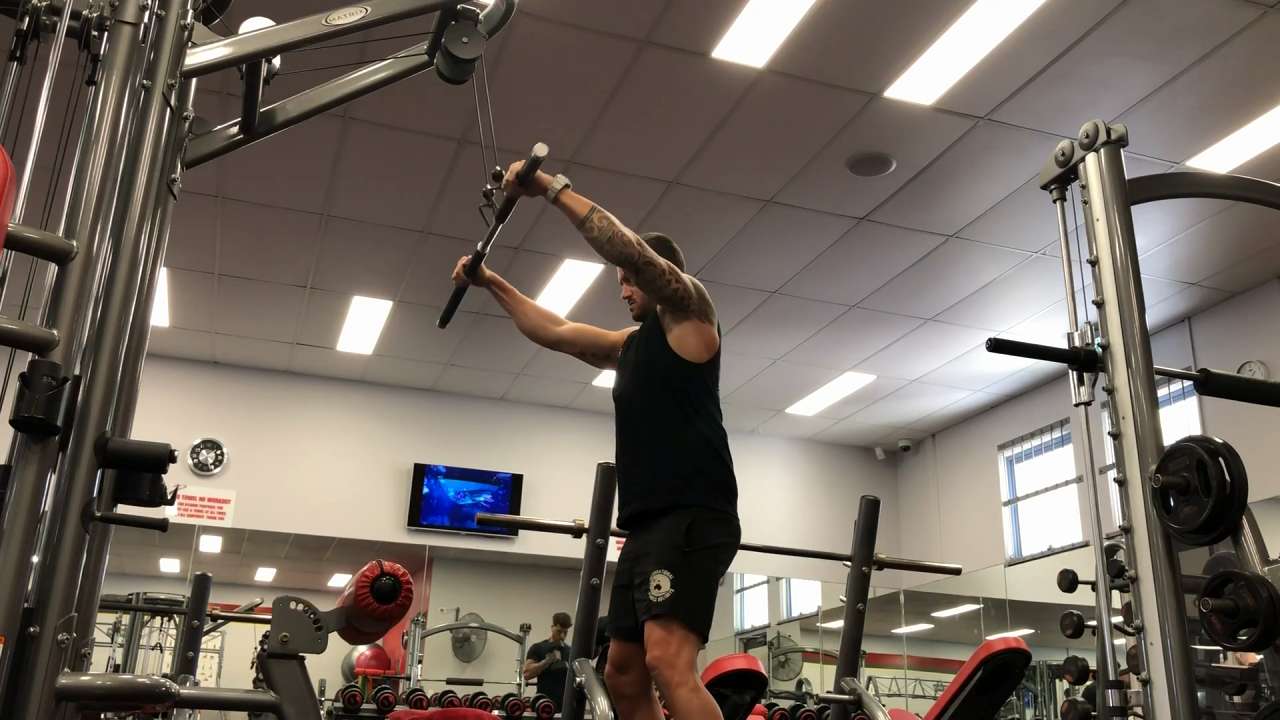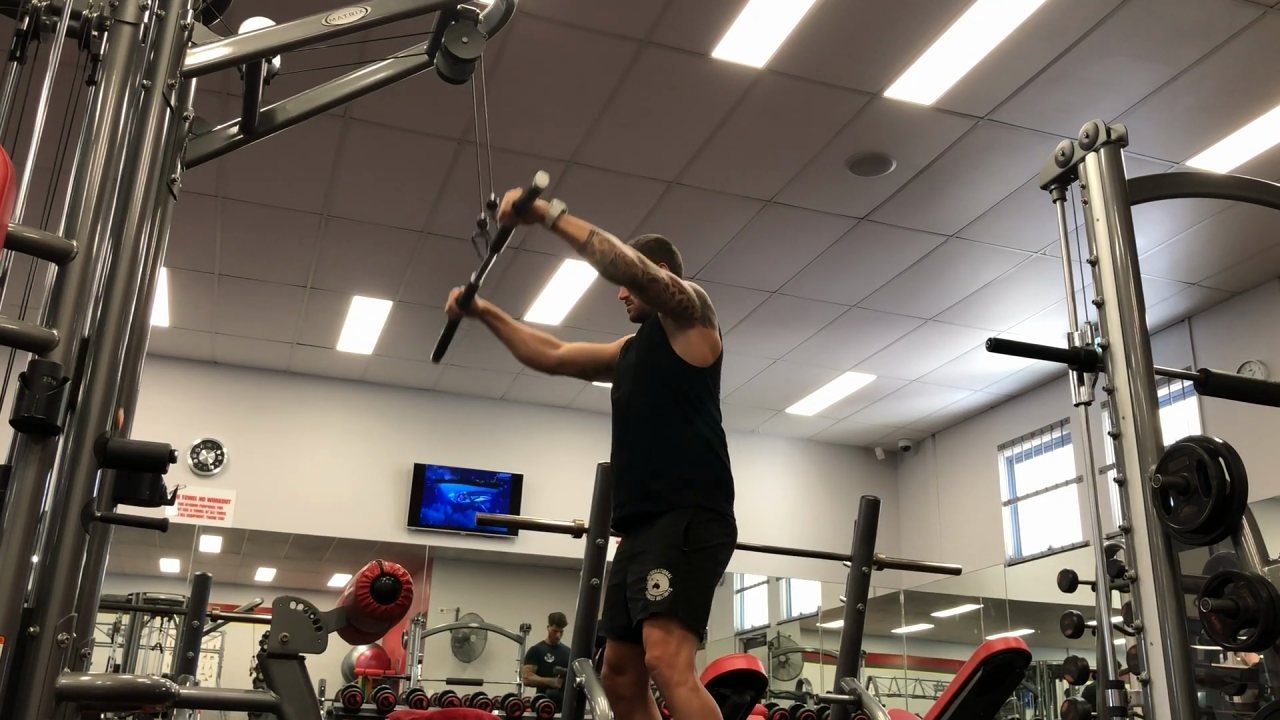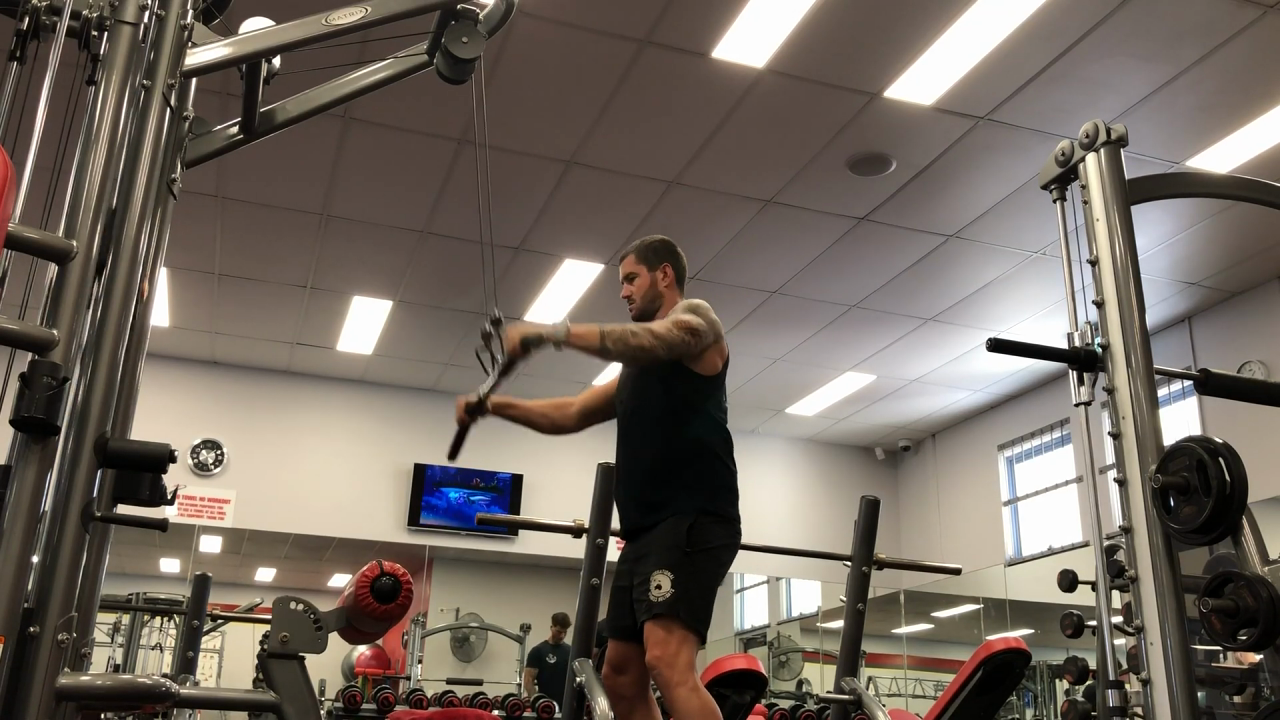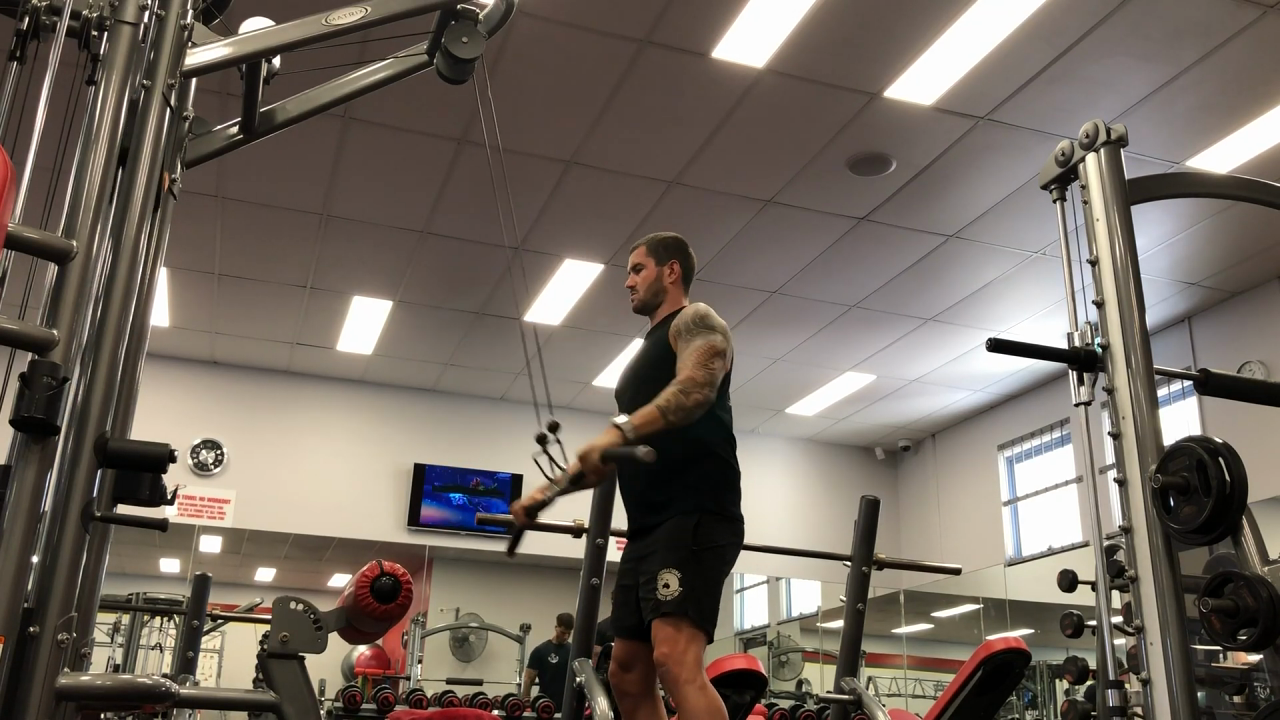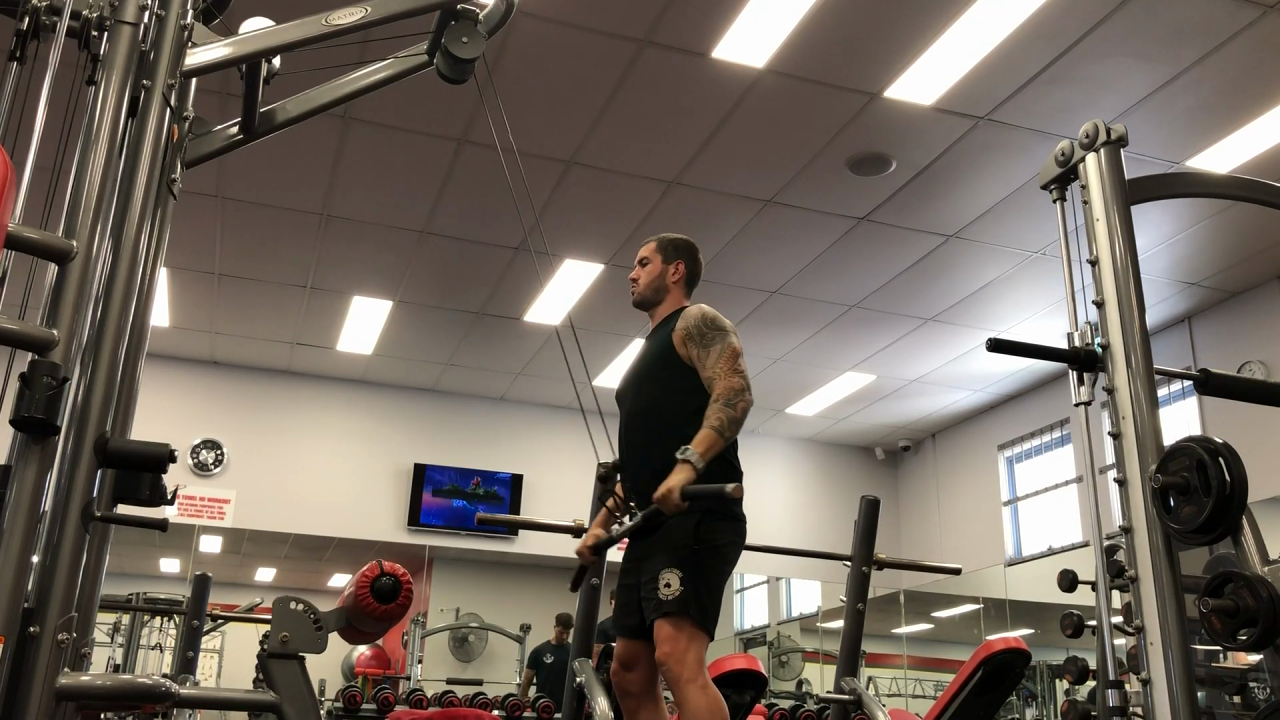
dt=0.3s
person 1, frame 1
left shoulder: (689, 313)
right shoulder: (632, 345)
left elbow: (628, 250)
right elbow: (555, 332)
left wrist: (552, 187)
right wrist: (492, 283)
left hip: (691, 518)
right hip: (647, 526)
left knee: (668, 661)
right knee: (623, 674)
person 1, frame 2
left shoulder: (689, 315)
right shoulder: (632, 350)
left elbow: (627, 265)
right elbow: (554, 355)
left wrist: (548, 212)
right wrist: (486, 313)
left hip: (688, 517)
right hip: (641, 527)
left knee: (668, 662)
right knee: (621, 674)
person 1, frame 3
left shoulder: (695, 319)
right shoulder: (637, 366)
left elbow: (644, 339)
right elbow: (571, 415)
left wrist: (551, 332)
right wrist: (497, 405)
left hip: (692, 521)
right hip: (647, 530)
left knee: (668, 662)
right knee: (621, 675)
person 1, frame 4
left shoulder: (696, 321)
right shoulder: (648, 353)
left elbow: (695, 387)
right elbow: (609, 454)
left wrist: (619, 429)
right wrist: (545, 491)
left hip: (694, 518)
right hip: (649, 528)
left knee: (675, 661)
right knee: (628, 672)
person 1, frame 5
left shoulder: (697, 323)
right shoulder: (650, 353)
left elbow: (734, 393)
left wrist: (687, 464)
right wrist: (601, 523)
left hip: (696, 519)
right hip: (654, 529)
left knee: (678, 660)
right knee: (629, 673)
